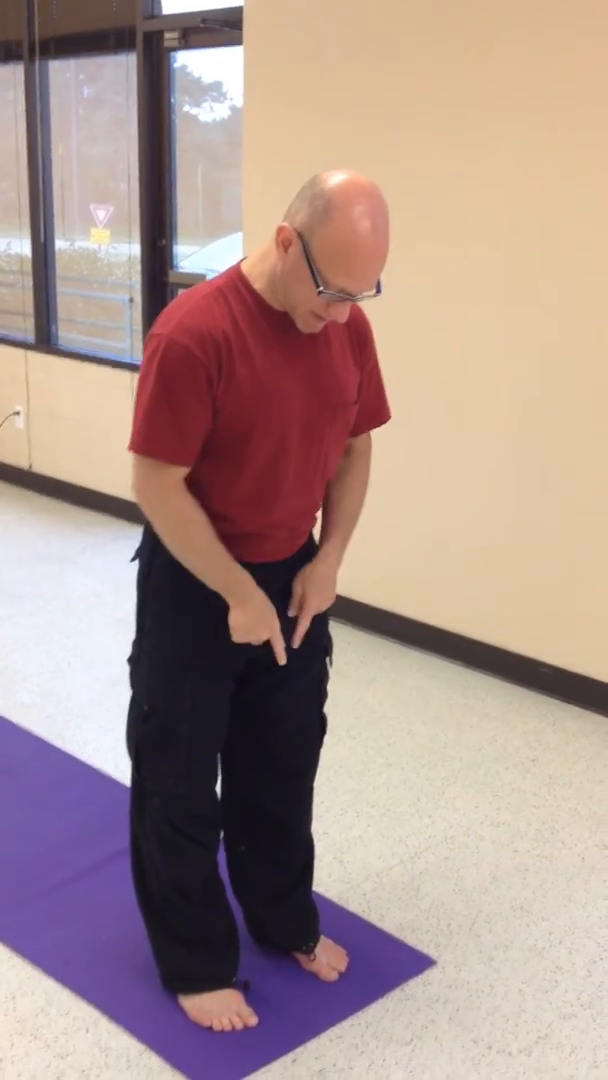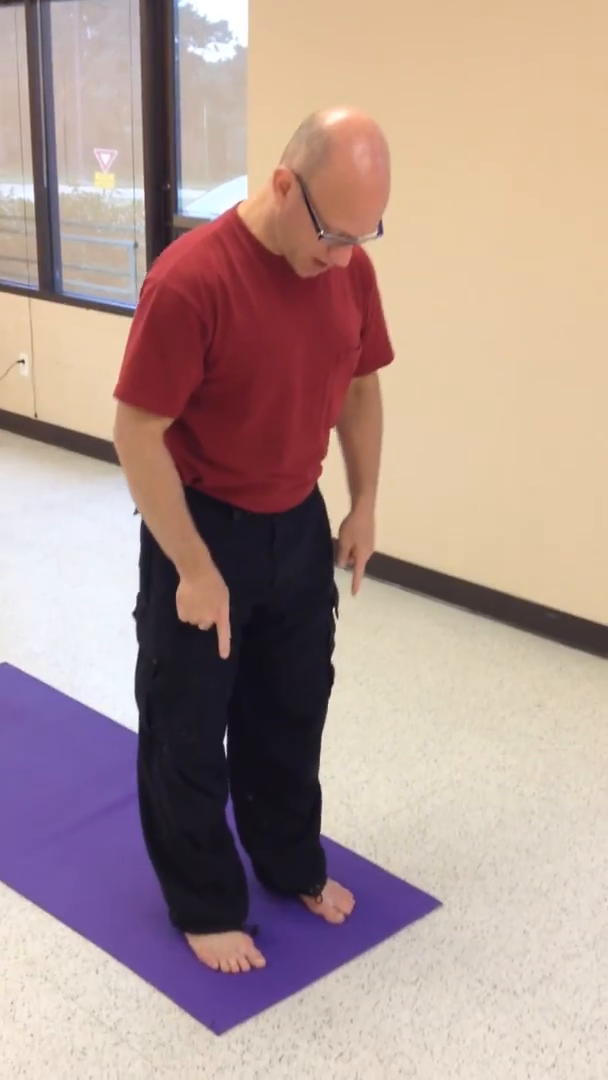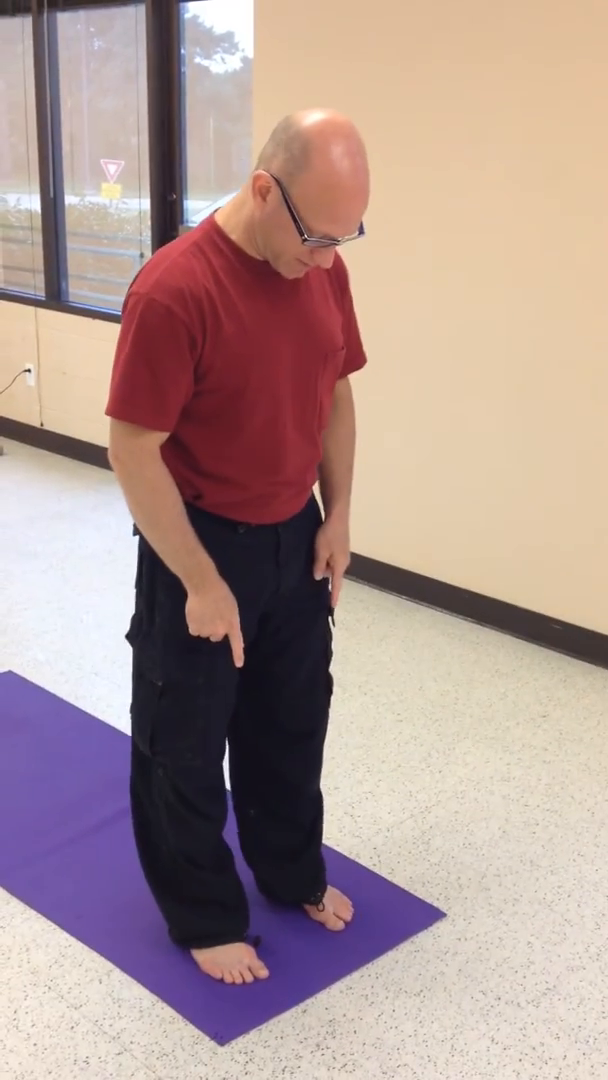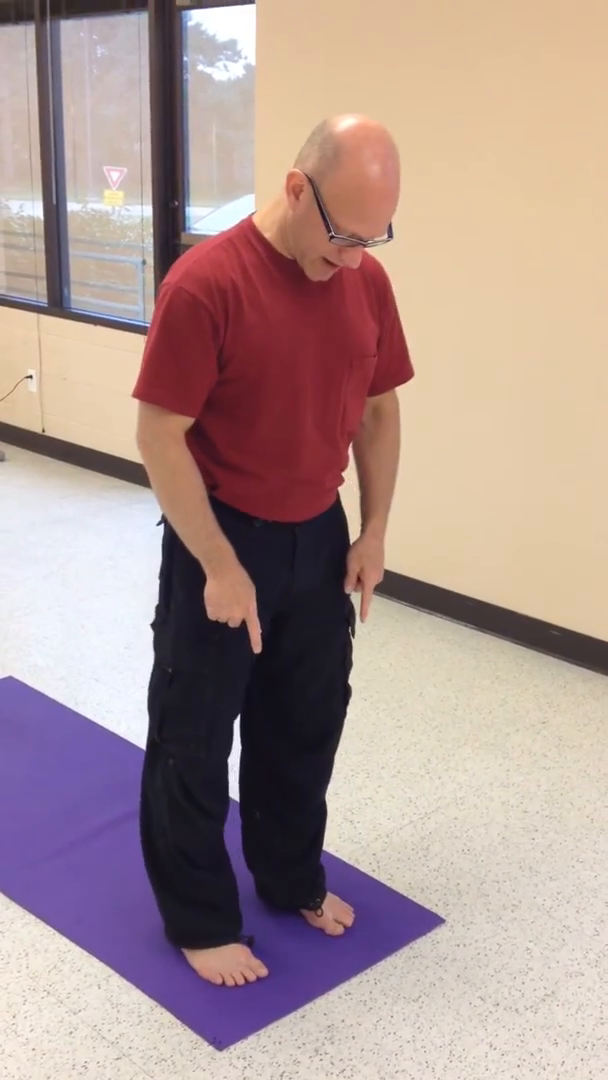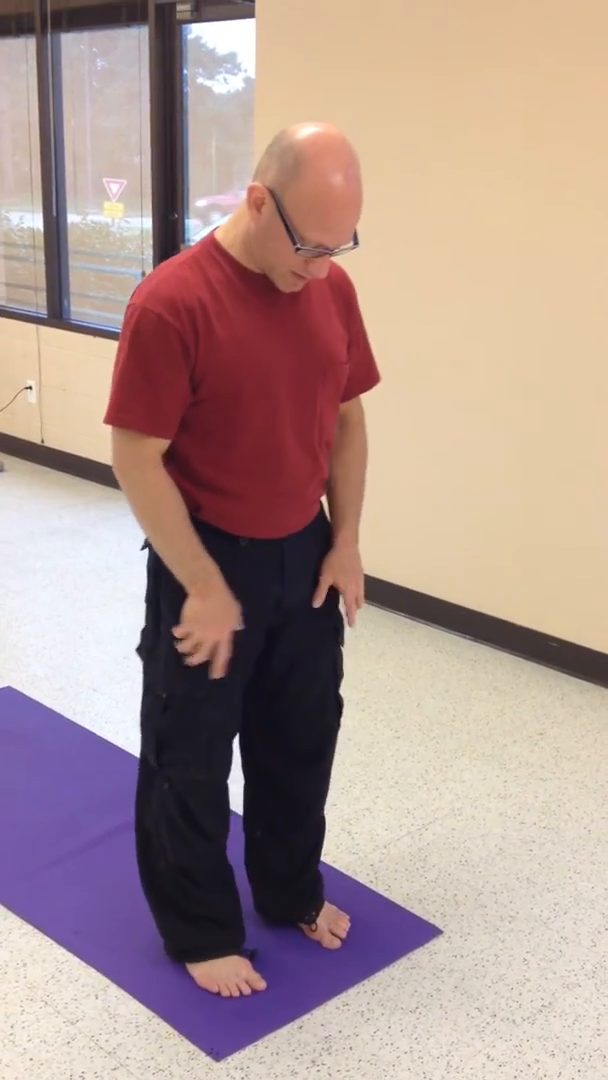
dt=0.5s
person 1, frame 1
left shoulder: (348, 326)
right shoulder: (193, 332)
left elbow: (354, 445)
right elbow: (158, 488)
left wrist: (327, 559)
right wrist: (239, 595)
left hip: (292, 580)
right hip: (195, 587)
left knee: (283, 764)
right knee: (179, 780)
left ankle: (285, 920)
right ankle: (195, 962)
person 1, frame 2
left shoulder: (350, 268)
right shoulder: (188, 280)
left elbow: (361, 389)
right elbow: (138, 433)
left wrist: (363, 507)
right wrist: (194, 570)
left hip: (299, 525)
right hip: (202, 532)
left knee: (292, 711)
right knee: (188, 730)
left ankle: (292, 863)
right ankle: (205, 905)
person 1, frame 3
left shoulder: (325, 271)
right shoulder: (173, 292)
right elbow: (134, 452)
left wrist: (337, 516)
right wrist: (202, 584)
left hip: (296, 541)
right hip: (199, 549)
left knee: (293, 723)
right knee: (185, 746)
left ankle: (294, 875)
right ankle: (203, 917)
person 1, frame 4
left shoulder: (367, 282)
right shoulder: (205, 282)
left elbow: (379, 410)
right elbow: (160, 436)
left wrist: (372, 531)
right wrist: (220, 567)
left hip: (318, 538)
right hip: (219, 544)
left knee: (306, 724)
right knee: (193, 739)
left ankle: (291, 877)
right ankle: (200, 918)
person 1, frame 5
left shoulder: (332, 287)
right shoulder: (170, 304)
right elbow: (137, 461)
left wrist: (346, 539)
right wrist: (205, 589)
left hip: (306, 556)
right hip: (206, 566)
left knee: (303, 737)
right knee: (190, 760)
left ankle: (290, 892)
right ankle: (200, 931)
